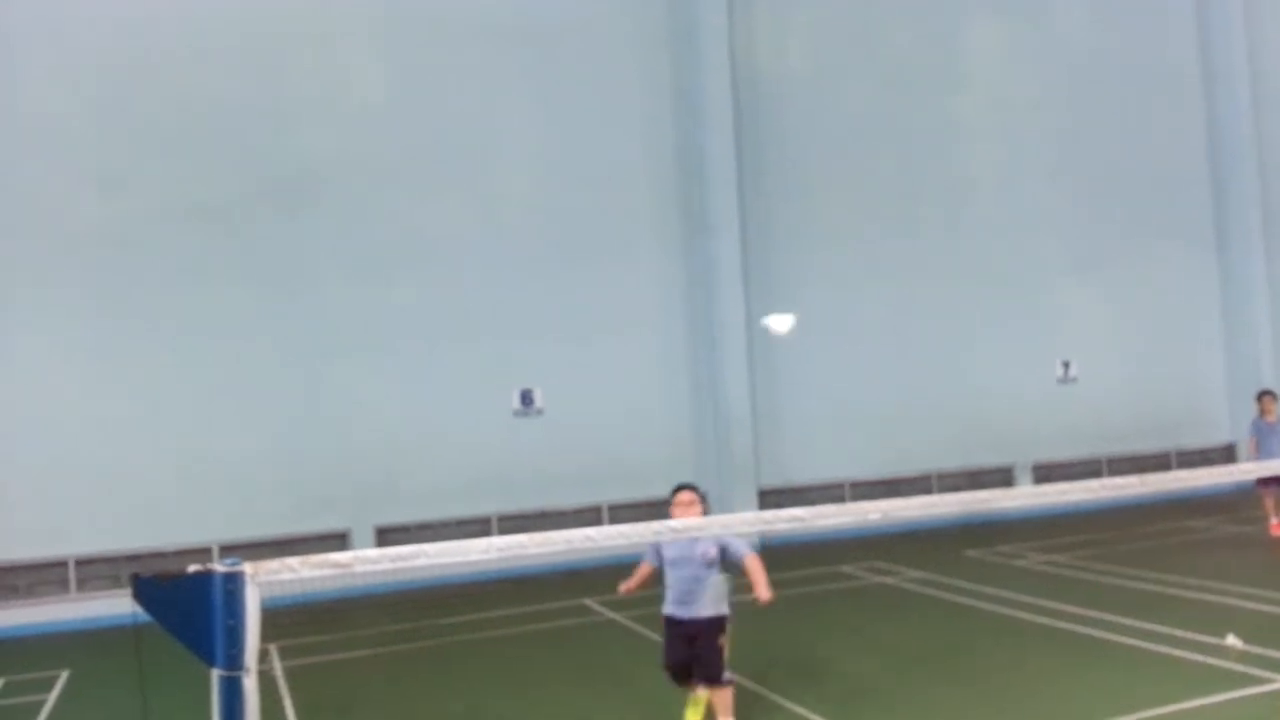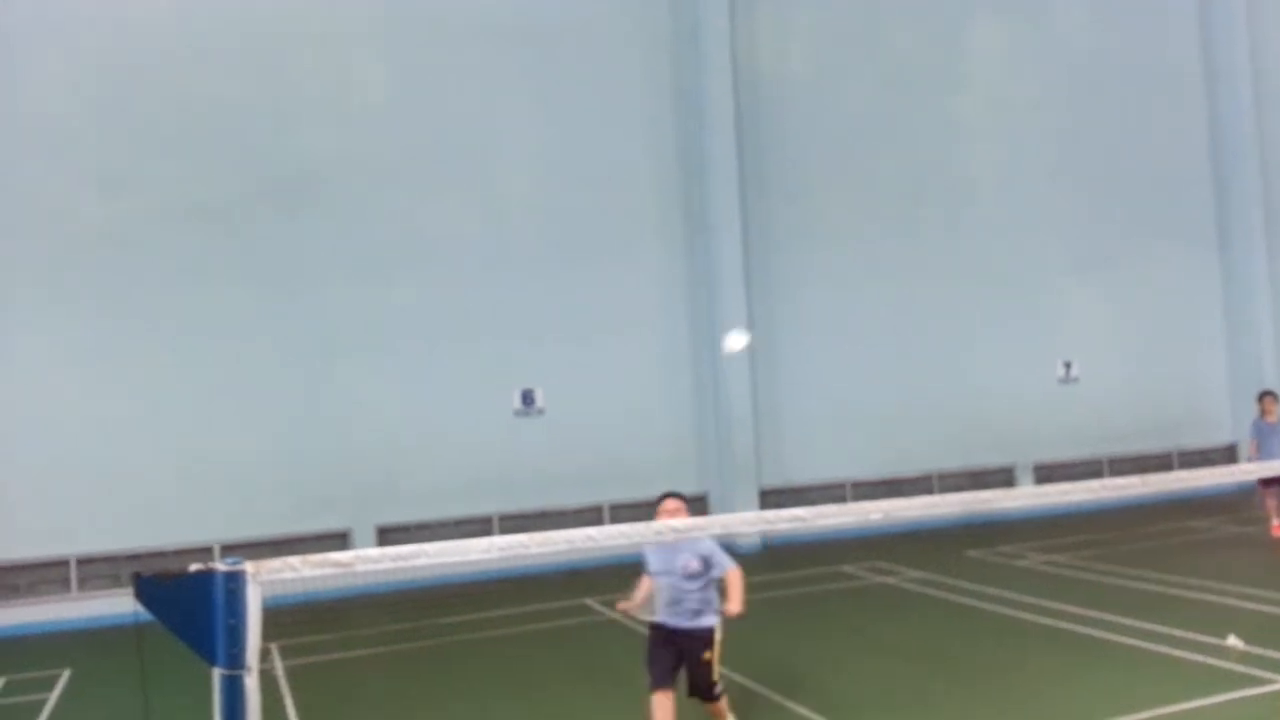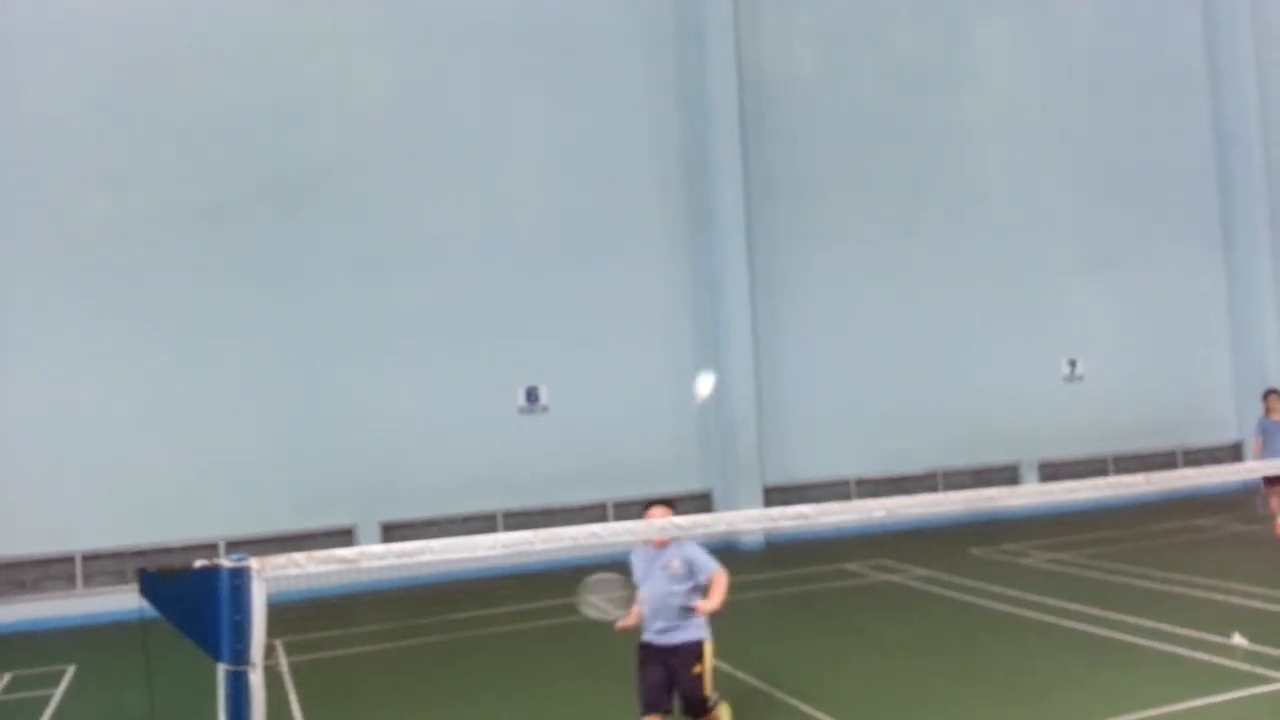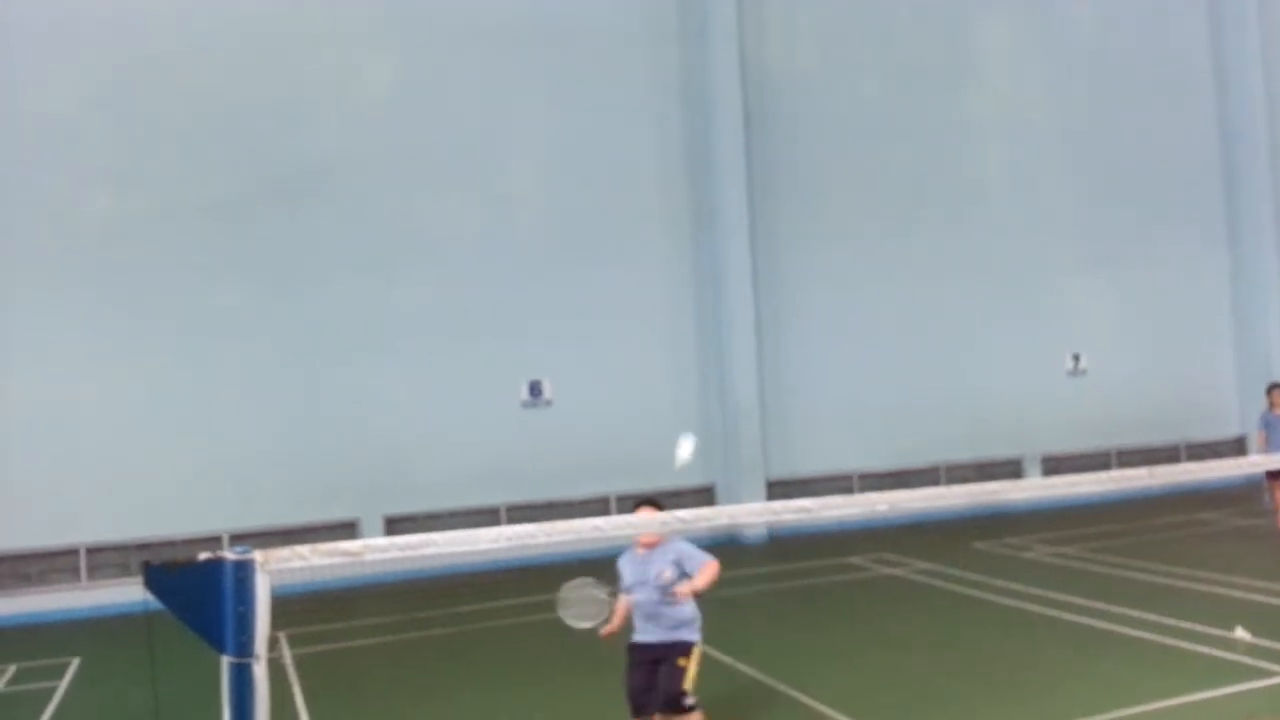
dt=0.1s
person 1, frame 1
left shoulder: (717, 535)
right shoulder: (663, 539)
left elbow: (749, 557)
right elbow: (649, 564)
left wrist: (762, 587)
right wrist: (633, 583)
left hip: (712, 615)
right hip: (675, 616)
left knee: (714, 673)
right knee: (677, 665)
right ankle: (696, 695)
person 1, frame 2
left shoulder: (702, 545)
right shoulder: (650, 548)
left elbow: (732, 571)
left wrist: (735, 601)
right wrist: (635, 602)
left hip: (701, 624)
right hip: (664, 626)
left knee: (705, 686)
right knee: (660, 681)
person 1, frame 3
left shoulder: (687, 550)
right shoulder: (637, 557)
left elbow: (719, 576)
left wrist: (714, 601)
right wrist: (632, 619)
left hip: (690, 639)
right hip: (652, 643)
left knee: (696, 702)
person 1, frame 4
left shoulder: (678, 549)
right shoulder: (625, 561)
left elbow: (711, 566)
left wrist: (695, 585)
right wrist: (614, 623)
left hip: (682, 638)
right hip: (643, 642)
left knee: (673, 698)
